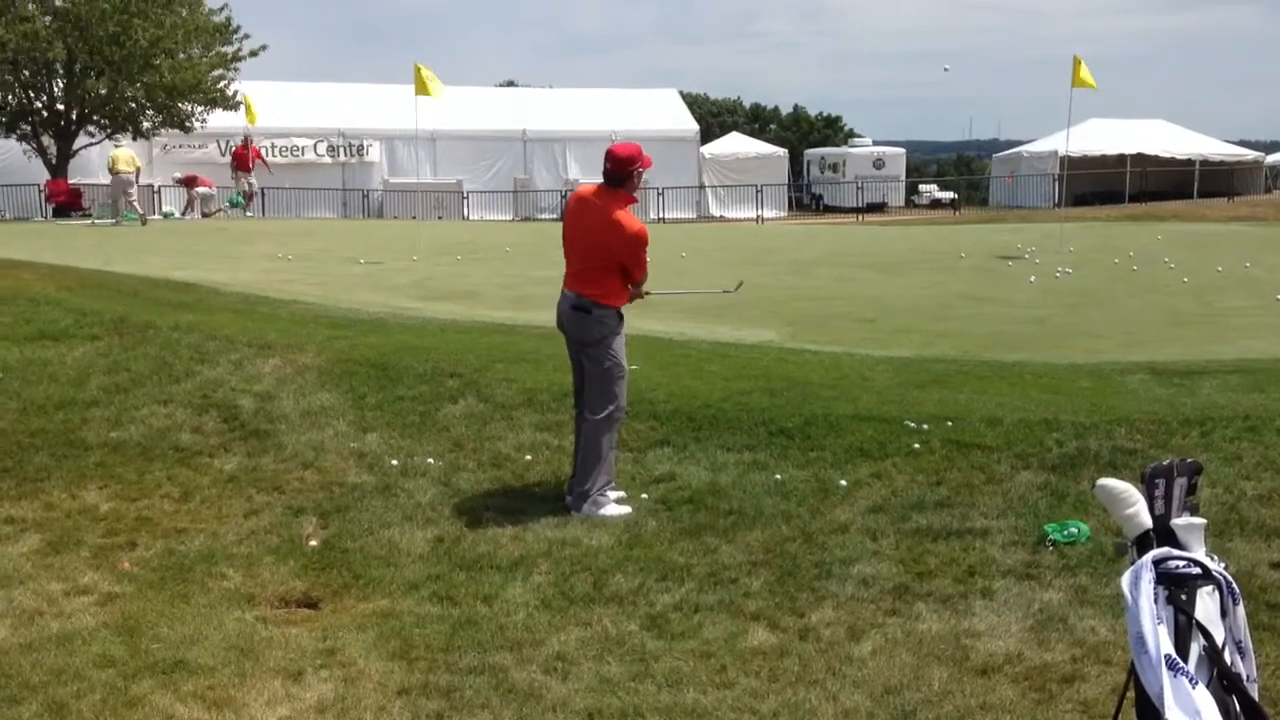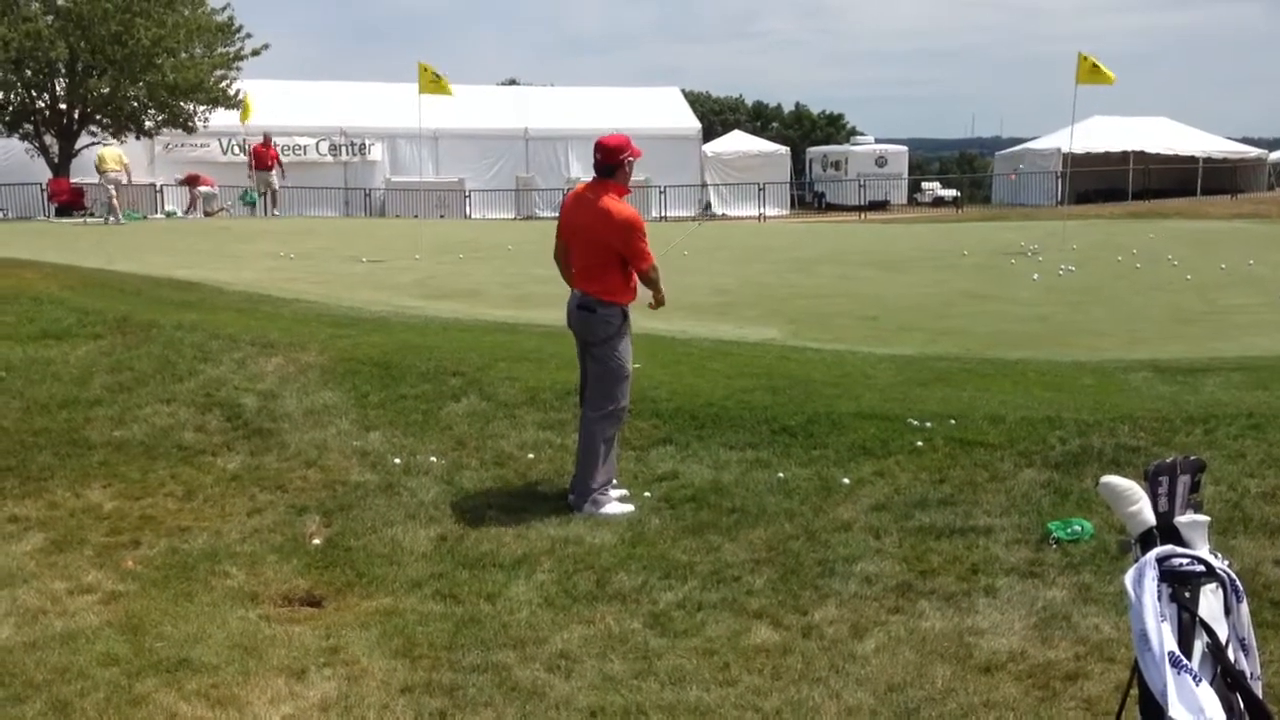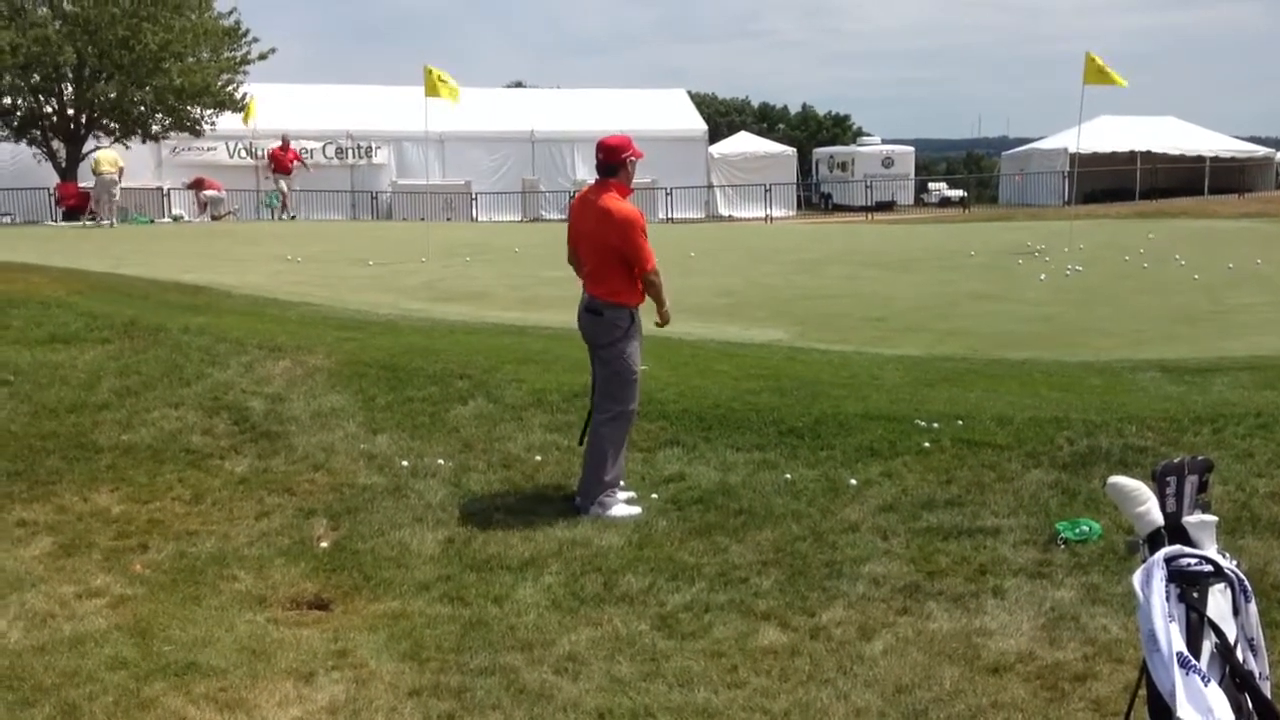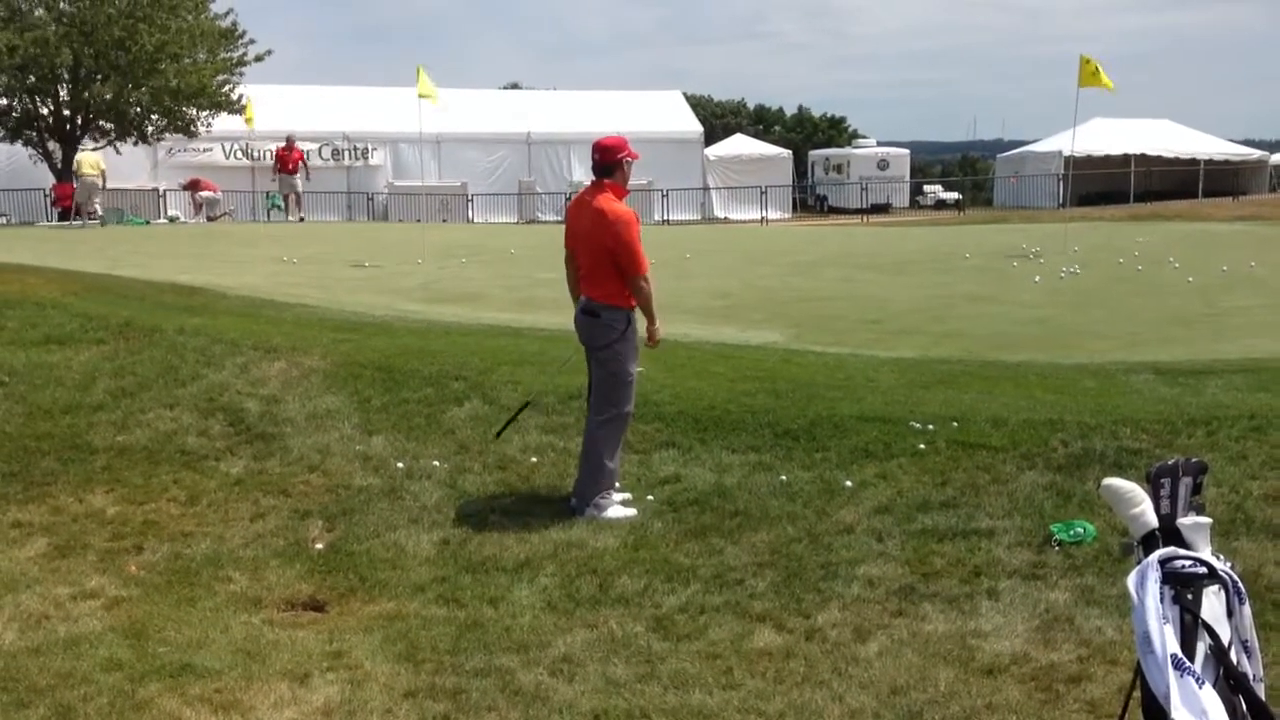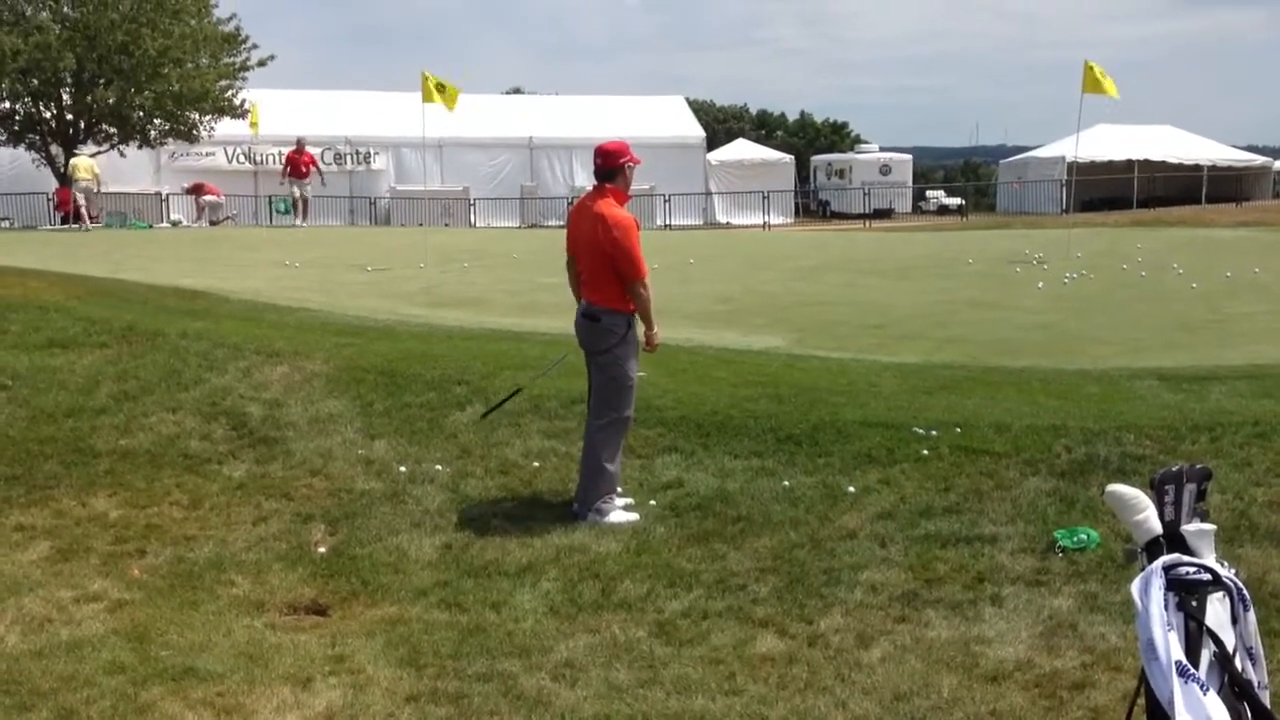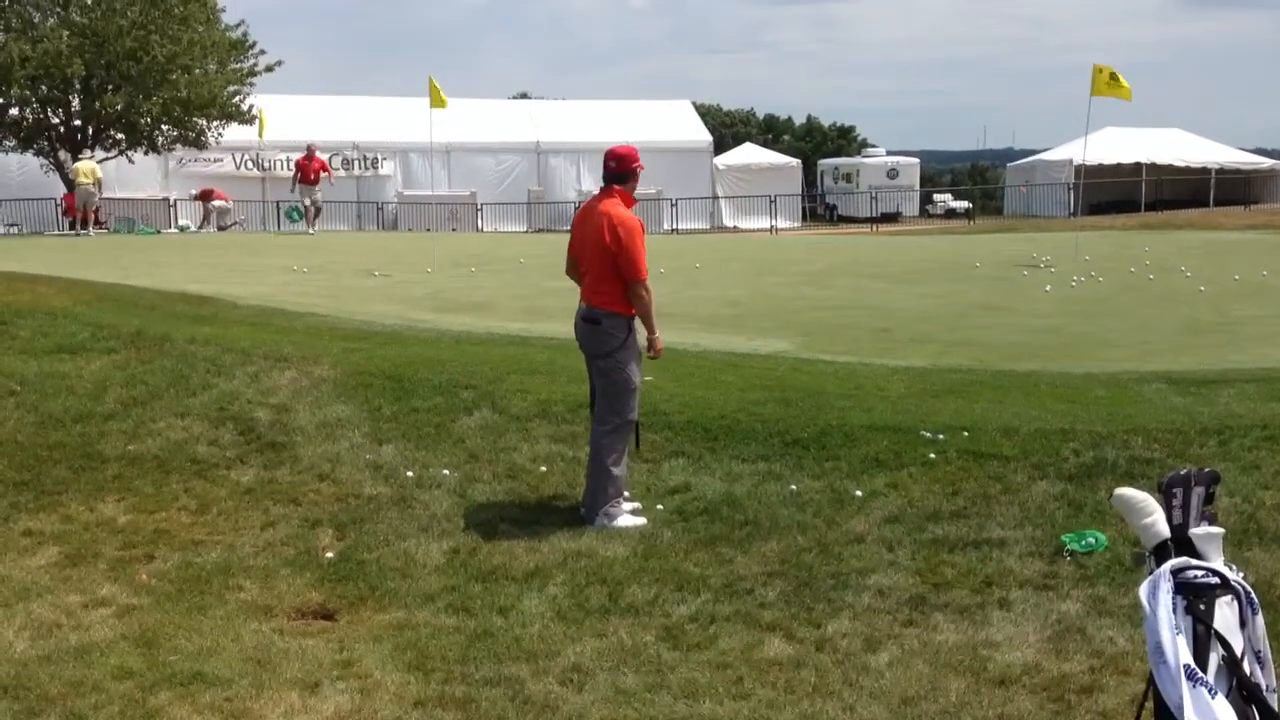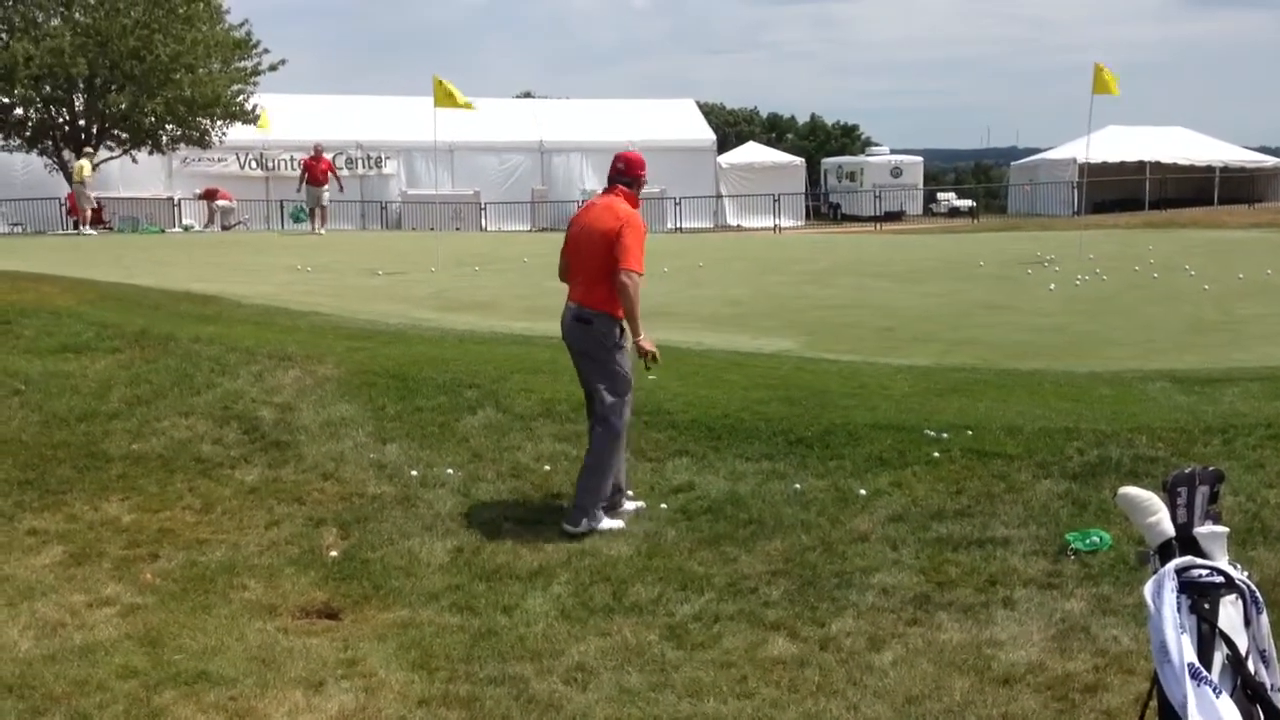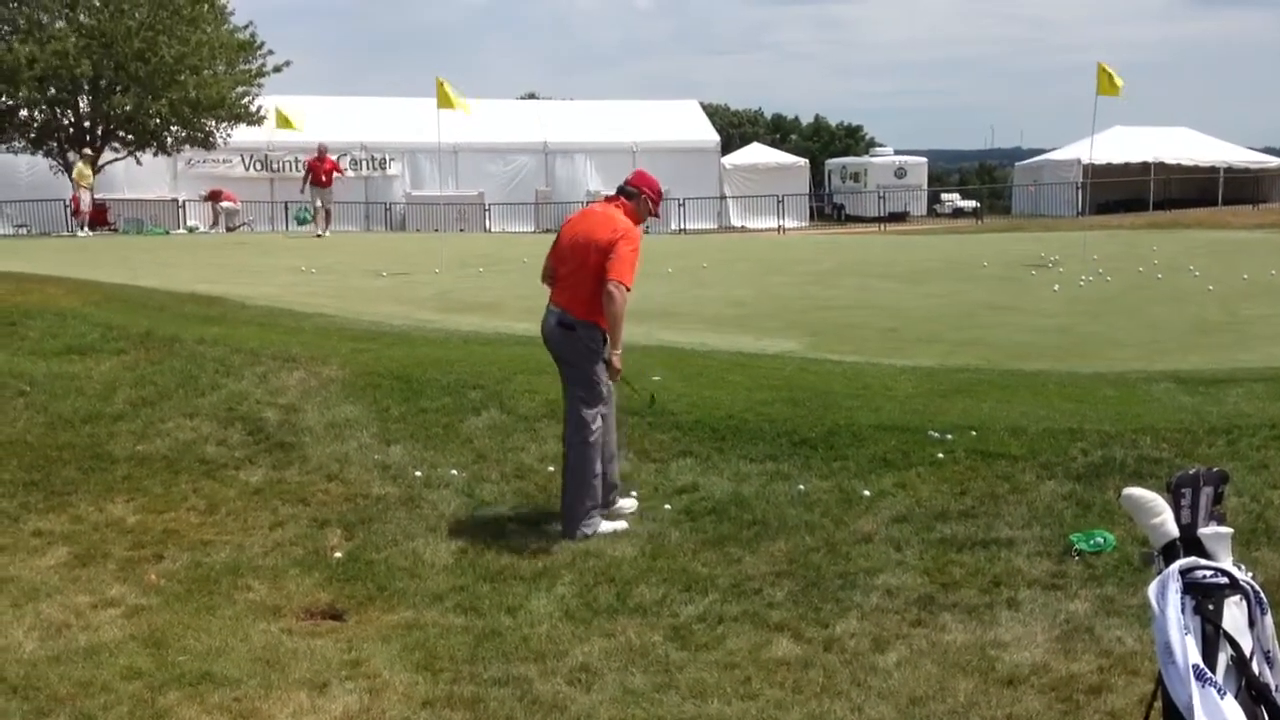
dt=0.4s
person 1, frame 1
left shoulder: (578, 198)
right shoulder: (632, 229)
right elbow: (638, 280)
right wrist: (632, 290)
left hip: (570, 305)
right hip: (599, 317)
left knee: (589, 403)
right knee: (607, 407)
left ankle: (588, 482)
right ankle: (587, 497)
person 1, frame 2
left shoulder: (573, 198)
right shoulder: (624, 216)
left elbow: (561, 254)
right elbow: (647, 270)
right wrist: (659, 294)
left hip: (580, 306)
right hip: (606, 315)
left knee: (595, 401)
right knee: (608, 406)
left ankle: (594, 480)
right ankle: (589, 495)
person 1, frame 3
left shoulder: (581, 202)
right shoulder: (625, 214)
right elbow: (648, 273)
right wrist: (662, 307)
left hip: (592, 308)
right hip: (616, 317)
left knee: (606, 403)
right knee: (617, 408)
left ankle: (603, 483)
right ankle: (596, 497)
person 1, frame 4
left shoulder: (578, 204)
right shoulder: (619, 214)
left elbow: (571, 262)
right elbow: (639, 278)
right wrist: (652, 322)
left hip: (589, 312)
right hip: (613, 318)
left knee: (603, 405)
right knee: (613, 410)
left ankle: (598, 485)
right ankle: (592, 499)
person 1, frame 5
left shoulder: (580, 209)
right shoulder: (619, 220)
left elbow: (573, 267)
right elbow: (638, 285)
right wrist: (650, 328)
left hip: (589, 316)
right hip: (613, 323)
left knee: (603, 410)
right knee: (612, 414)
left ankle: (600, 490)
right ankle: (594, 504)
person 1, frame 6
left shoulder: (587, 211)
right shoulder: (624, 220)
left elbow: (572, 269)
right elbow: (639, 287)
right wrist: (653, 333)
left hip: (588, 317)
right hip: (612, 325)
left knee: (606, 414)
right knee: (618, 418)
left ankle: (605, 495)
right ankle: (601, 509)
person 1, frame 7
left shoulder: (584, 212)
right shoulder: (628, 218)
left elbow: (564, 272)
right elbow: (626, 279)
right wrist: (638, 335)
left hip: (574, 318)
right hip: (600, 325)
left knee: (604, 413)
right knee: (612, 417)
left ankle: (610, 497)
right ankle: (586, 512)
person 1, frame 8
left shoulder: (580, 216)
right shoulder: (626, 230)
left elbow: (547, 273)
right elbow: (614, 291)
right wrist: (615, 349)
left hip: (556, 320)
right hip: (580, 330)
left knee: (599, 408)
right knee: (586, 422)
left ankle: (604, 497)
right ankle: (580, 519)
